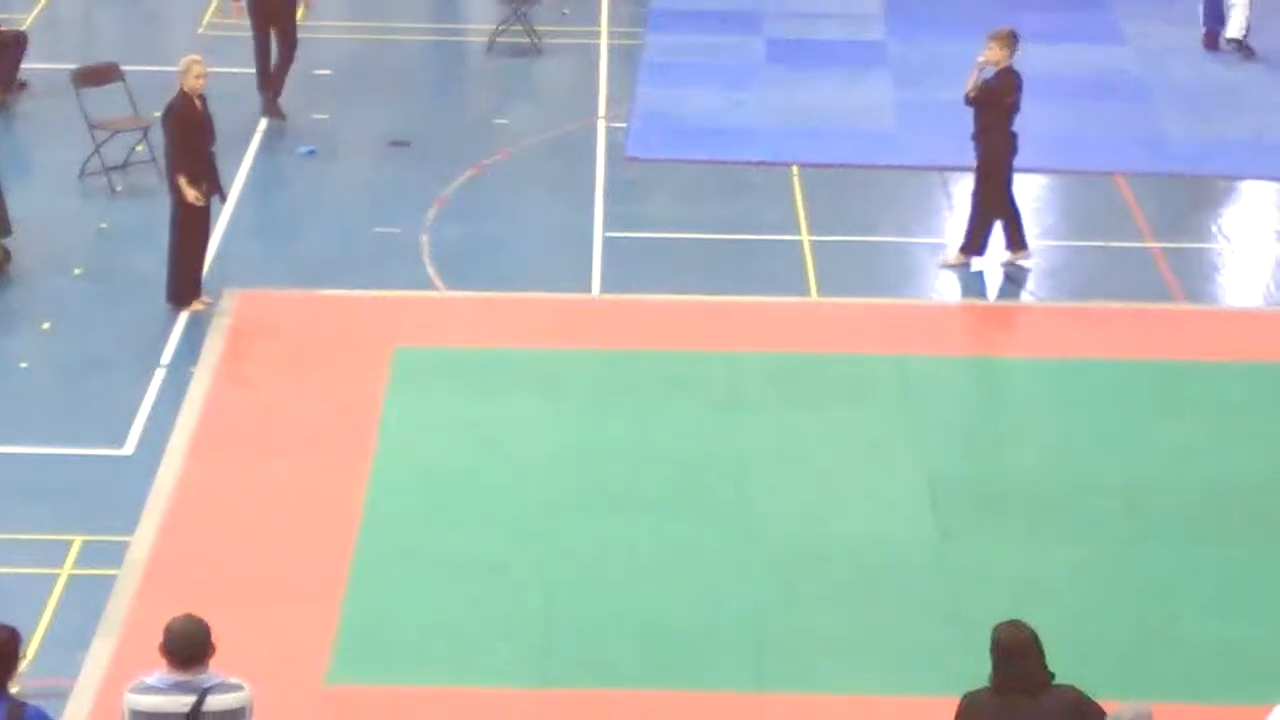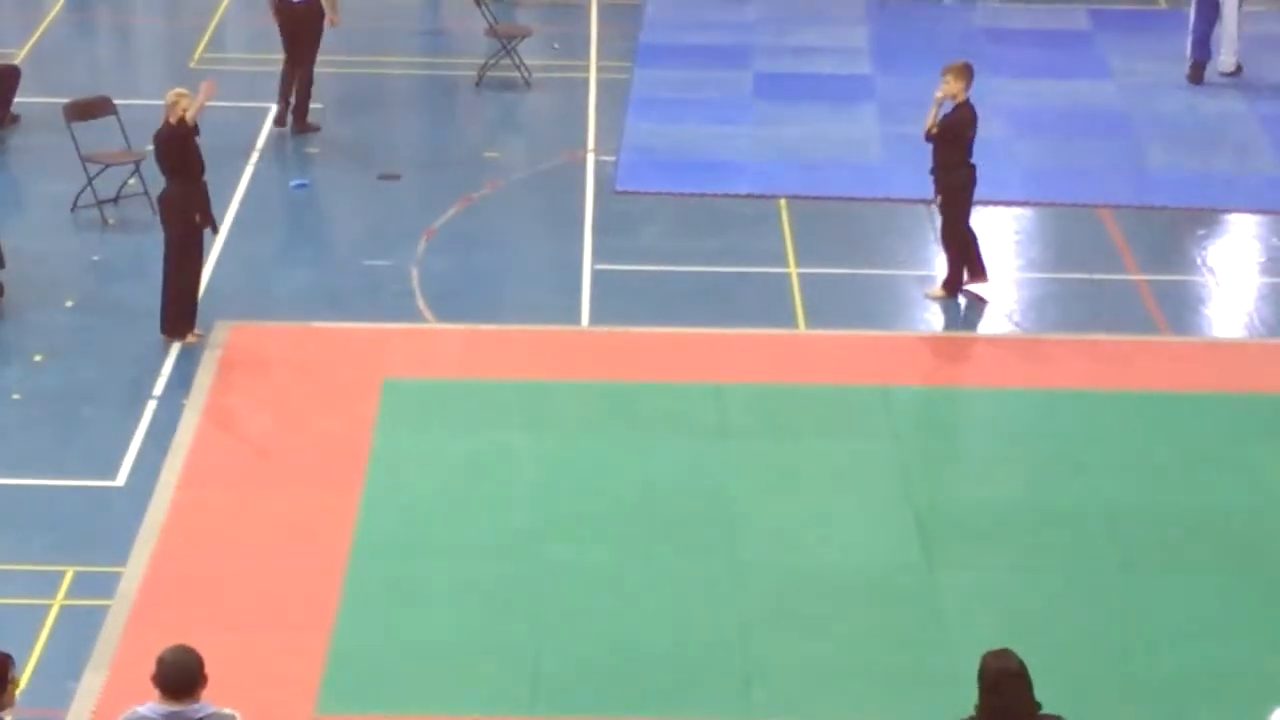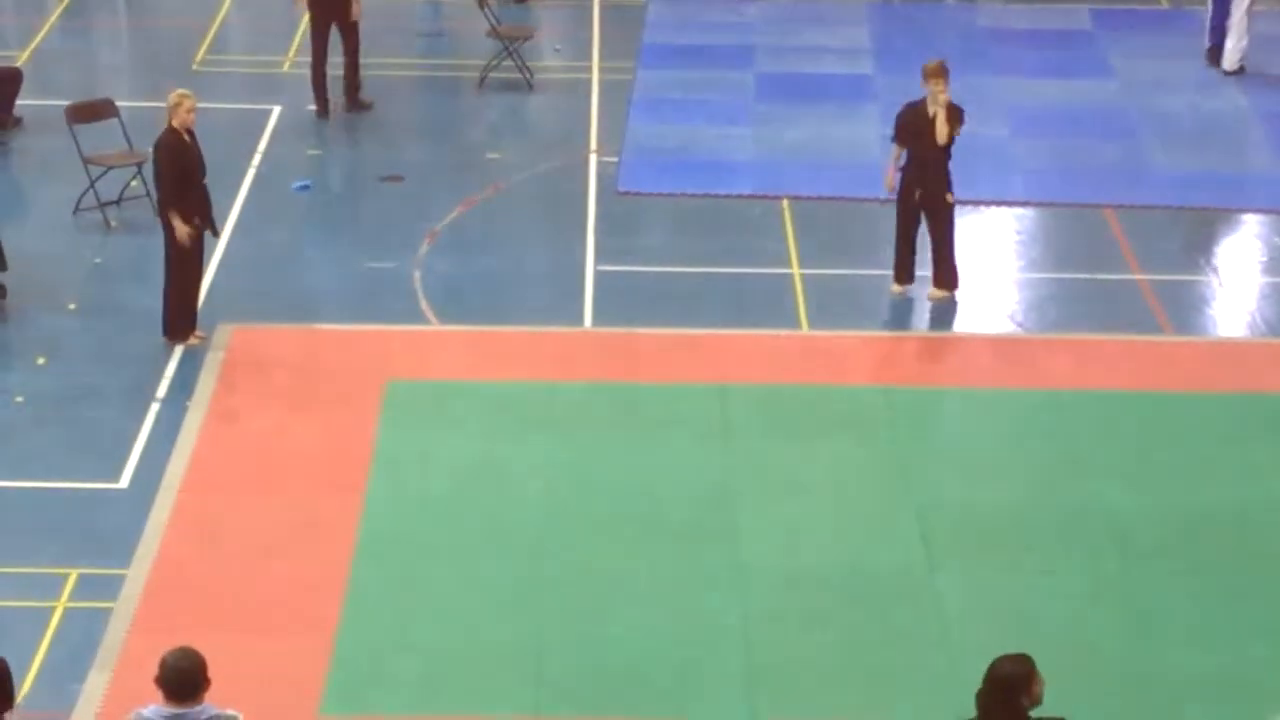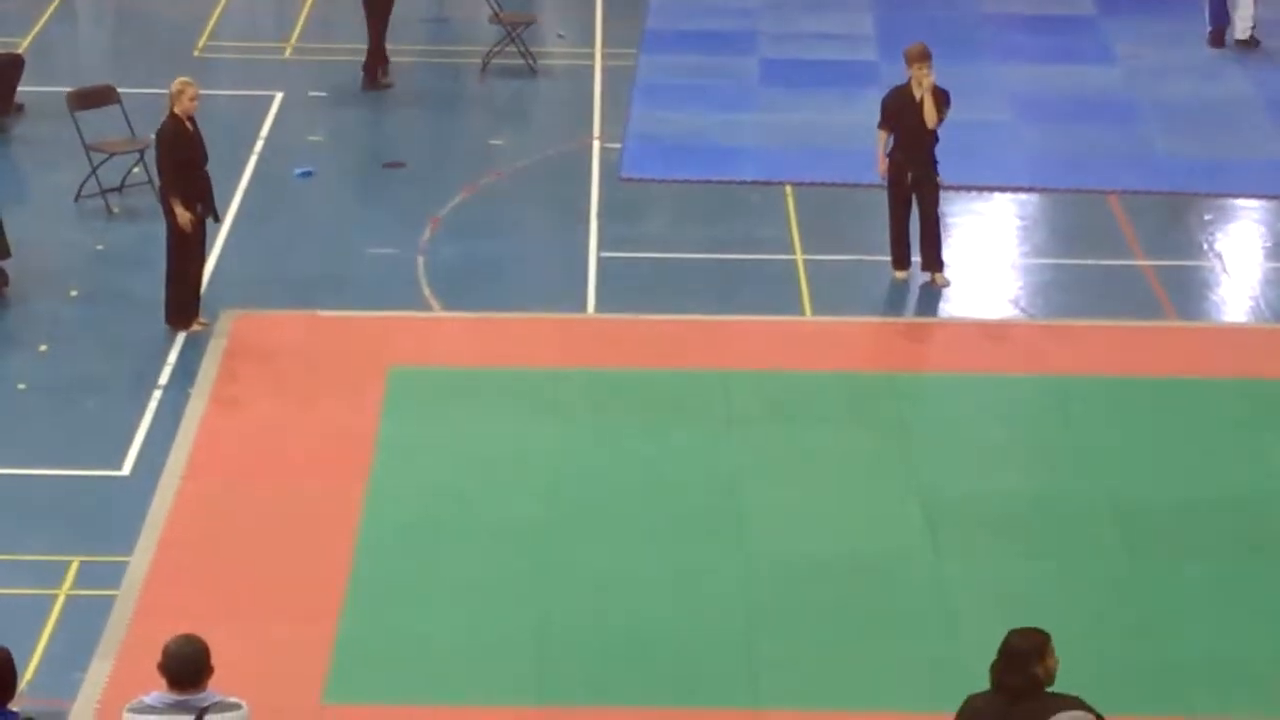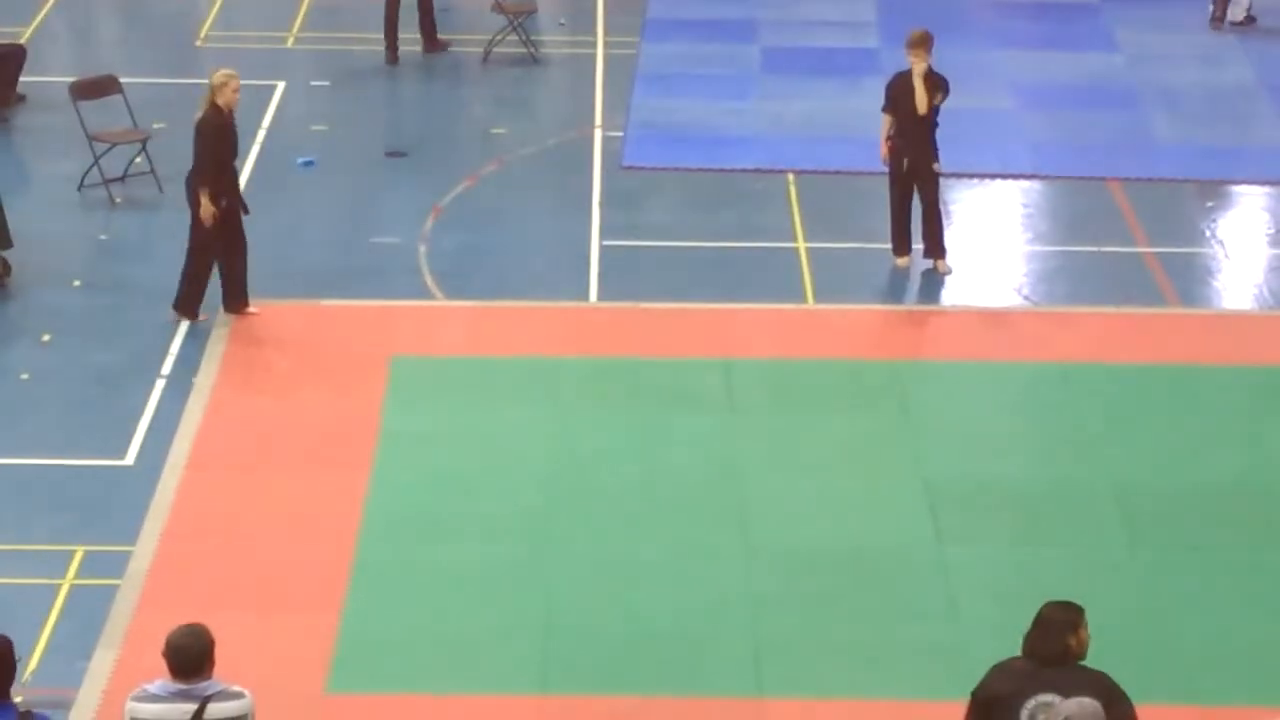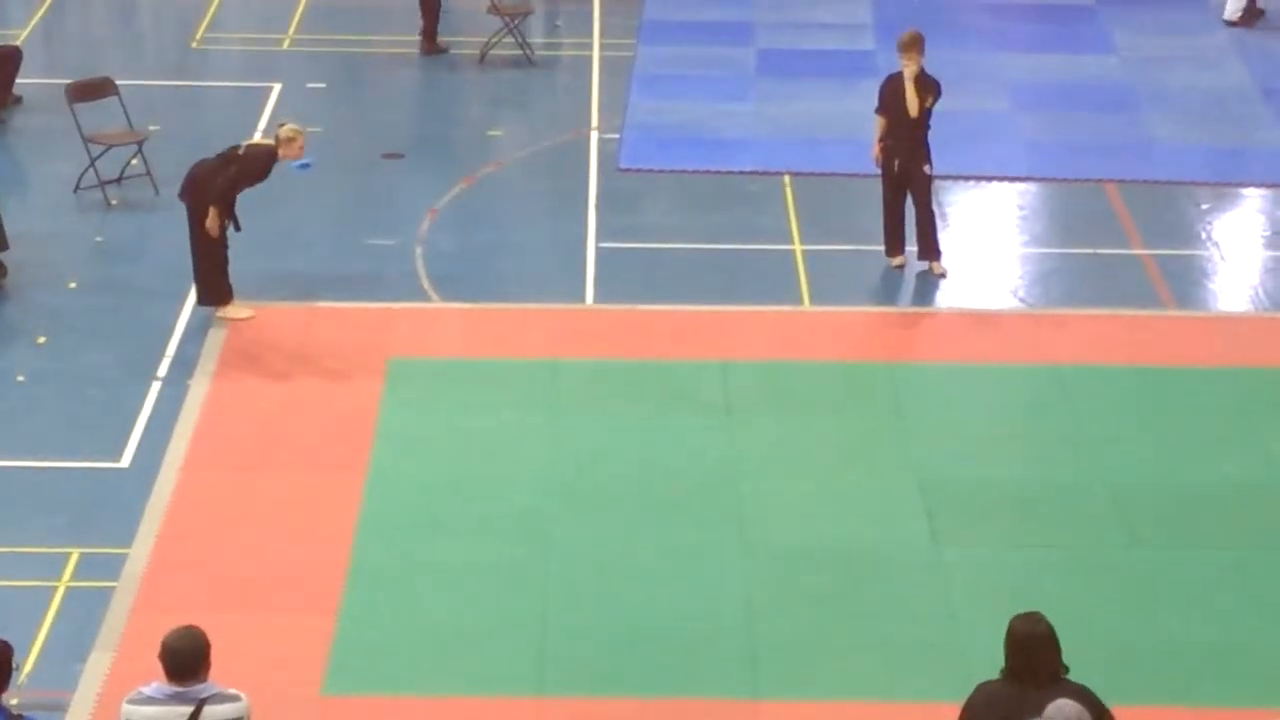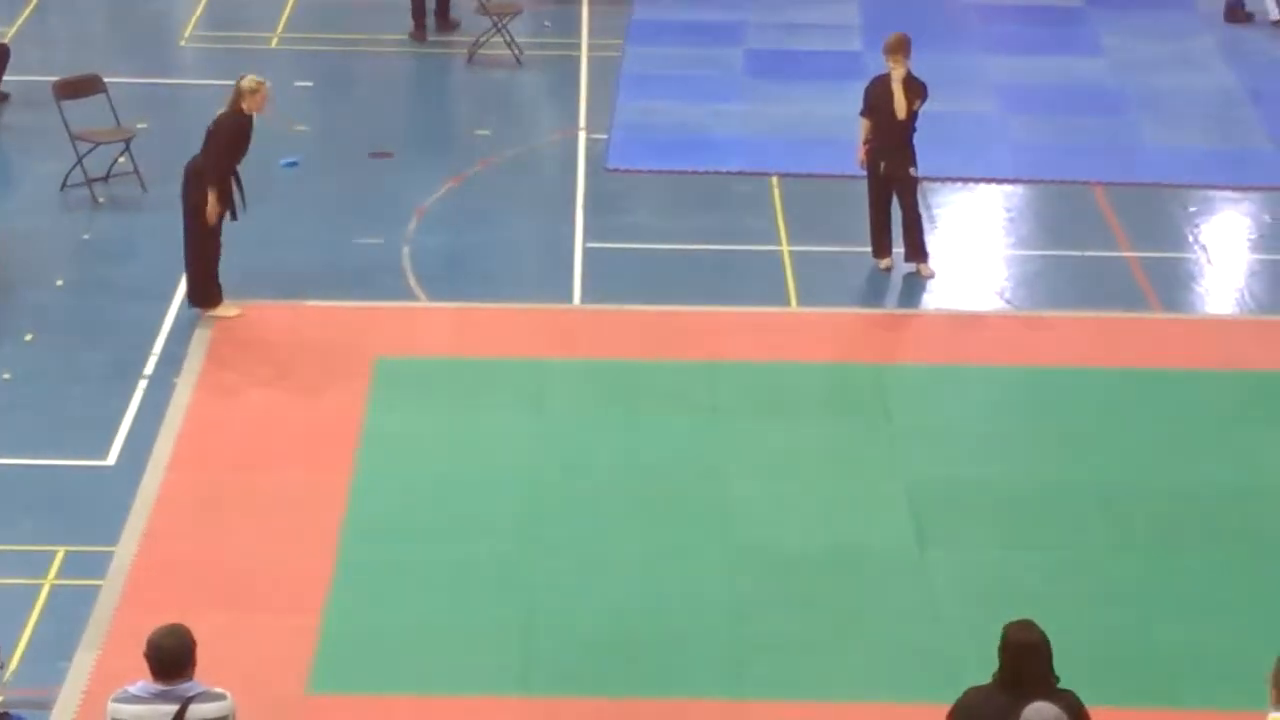
dt=0.7s
person 1, frame 1
left shoulder: (200, 102)
right shoulder: (176, 109)
right elbow: (173, 153)
left wrist: (210, 179)
right wrist: (184, 186)
left hip: (202, 177)
right hip: (186, 180)
left knee: (199, 237)
right knee: (186, 238)
left ankle: (193, 292)
right ankle: (182, 297)
person 1, frame 2
left shoulder: (183, 134)
right shoulder: (165, 137)
right elbow: (184, 127)
right wrist: (200, 101)
left hip: (191, 205)
right hip: (177, 207)
left knee: (192, 268)
right knee: (178, 268)
left ankle: (186, 324)
right ankle: (174, 329)
person 1, frame 3
left shoulder: (189, 136)
right shoulder: (166, 144)
right elbow: (164, 188)
left wrist: (202, 213)
right wrist: (176, 222)
left hip: (193, 212)
right hip: (178, 216)
left knee: (193, 272)
right knee: (180, 272)
left ankle: (188, 326)
right ankle: (177, 331)
person 1, frame 4
left shoulder: (190, 123)
right shoulder: (168, 131)
right elbow: (167, 175)
left wrist: (204, 200)
right wrist: (178, 209)
left hip: (196, 200)
right hip: (180, 204)
left knee: (196, 258)
right knee: (182, 259)
left ankle: (191, 313)
right ankle: (179, 318)
person 1, frame 5
left shoulder: (226, 116)
right shoulder: (210, 122)
right elbow: (202, 164)
left wrist: (232, 191)
right wrist: (204, 201)
left hip: (223, 188)
right hip: (208, 192)
left knee: (235, 245)
right knee: (204, 248)
left ankle: (236, 302)
right ankle: (185, 308)
person 1, frame 6
left shoulder: (266, 153)
right shoulder: (260, 159)
right elbow: (226, 182)
left wrist: (219, 213)
right wrist: (213, 216)
left hip: (207, 185)
right hip: (202, 188)
left knee: (214, 245)
right knee: (211, 246)
left ankle: (221, 300)
right ankle: (223, 303)
person 1, frame 7
left shoulder: (242, 118)
right shoulder: (230, 122)
right elbow: (214, 162)
left wrist: (218, 197)
right wrist: (212, 200)
left hip: (213, 185)
right hip: (201, 185)
left knee: (209, 243)
right knee: (203, 243)
left ankle: (210, 300)
right ankle: (210, 303)
person 2, frame 1
left shoulder: (999, 83)
right shoulder: (1011, 78)
left elbow: (969, 98)
left wrist: (977, 71)
left hip: (993, 146)
right hip: (1000, 143)
left knee: (984, 198)
right knee: (1001, 197)
left ankle: (968, 251)
right ankle: (1018, 247)
person 2, frame 2
left shoulder: (960, 116)
right shoulder: (963, 112)
left elbow: (930, 134)
right elbow: (940, 134)
left wrist: (935, 106)
right wrist: (940, 107)
left hip: (954, 180)
right hip: (956, 176)
left knee: (952, 232)
right knee: (959, 228)
left ankle: (951, 285)
right ankle: (975, 272)
person 2, frame 3
left shoulder: (954, 113)
right shoulder: (911, 110)
left elbow: (942, 140)
right elbow: (899, 142)
left wrist: (942, 109)
right wrist: (892, 170)
left hip: (938, 179)
right hip: (912, 176)
left knee: (942, 232)
right knee: (905, 230)
left ankle: (945, 284)
right ankle: (901, 279)
person 2, frame 4
left shoulder: (940, 95)
right shoulder: (895, 96)
left elbow: (932, 123)
right elbow: (885, 128)
left wrist: (927, 92)
right wrist: (881, 158)
left hip: (925, 163)
right hip: (900, 162)
left knee: (930, 215)
right knee: (899, 215)
left ankle: (935, 268)
right ankle: (901, 264)
person 2, frame 5
left shoulder: (938, 83)
right shoulder: (897, 80)
left elbow: (923, 109)
right elbow: (889, 113)
left wrist: (919, 78)
right wrist: (884, 142)
left hip: (924, 149)
right hip: (900, 147)
left knee: (931, 202)
right knee: (900, 201)
left ankle: (937, 254)
right ankle: (902, 251)
person 2, frame 6
left shoulder: (930, 85)
right shoulder: (890, 82)
left elbow: (915, 112)
left wrist: (909, 81)
right wrist: (877, 143)
left hip: (916, 150)
right hip: (892, 148)
left knee: (923, 204)
right knee: (892, 202)
left ankle: (932, 257)
right ankle: (896, 251)
person 2, frame 7
left shoulder: (917, 87)
right shoulder: (876, 84)
left elbow: (902, 115)
right elbow: (867, 117)
left wrist: (898, 84)
right wrist: (862, 146)
left hip: (902, 153)
right hip: (877, 151)
left knee: (910, 206)
right knee: (879, 205)
left ankle: (920, 259)
right ankle: (883, 253)
